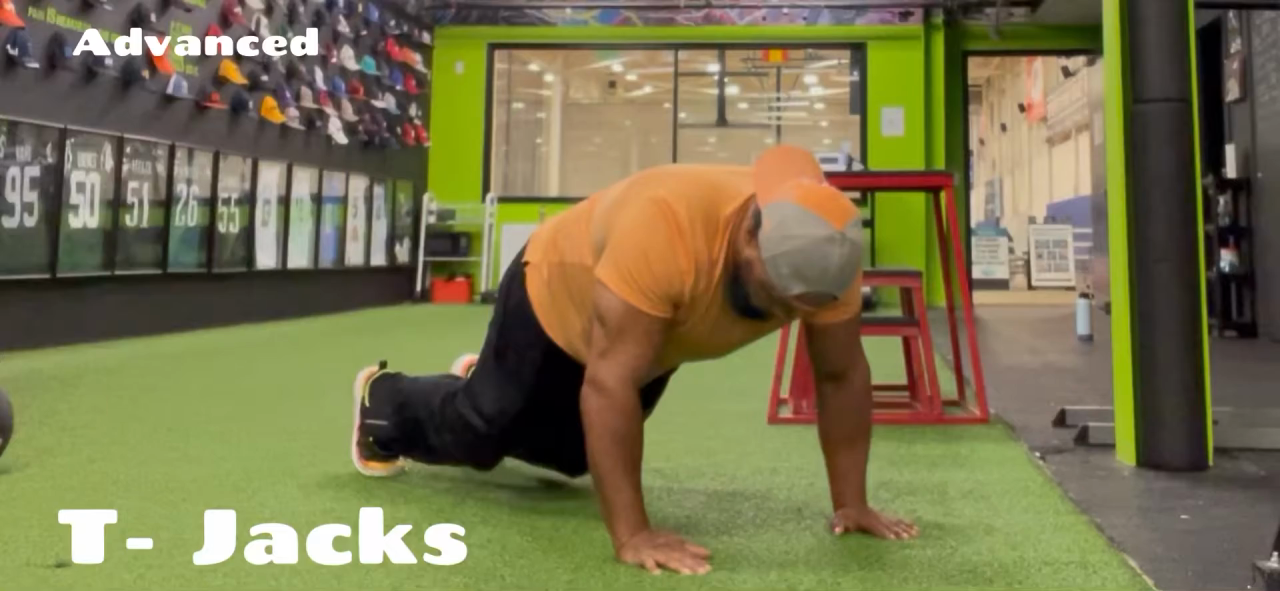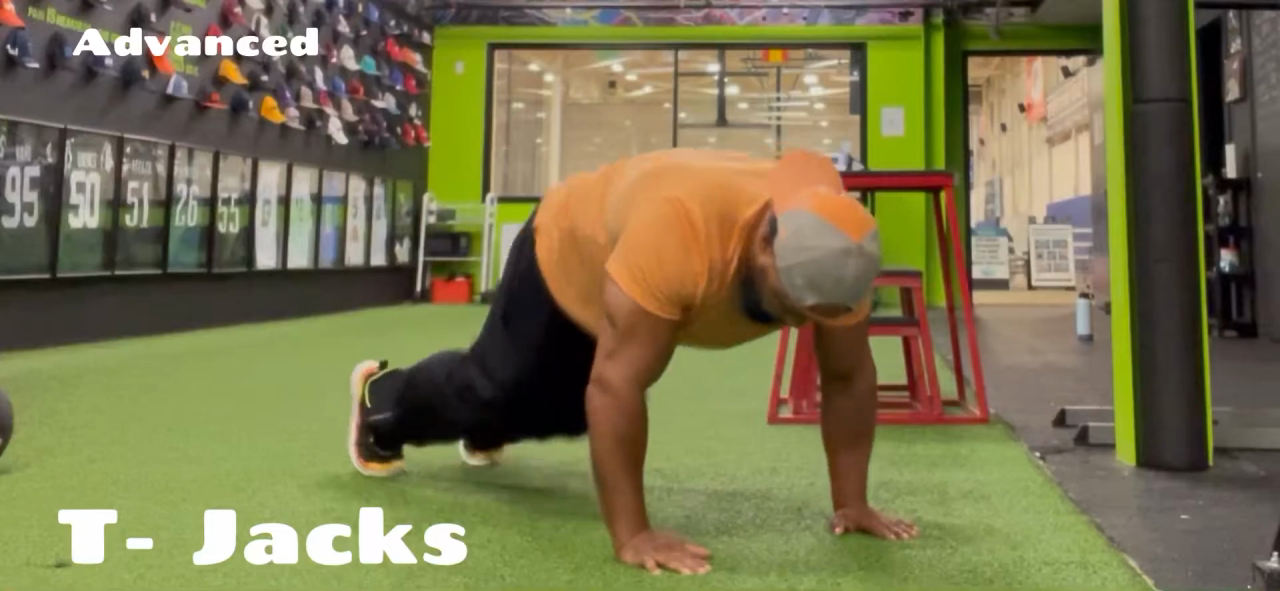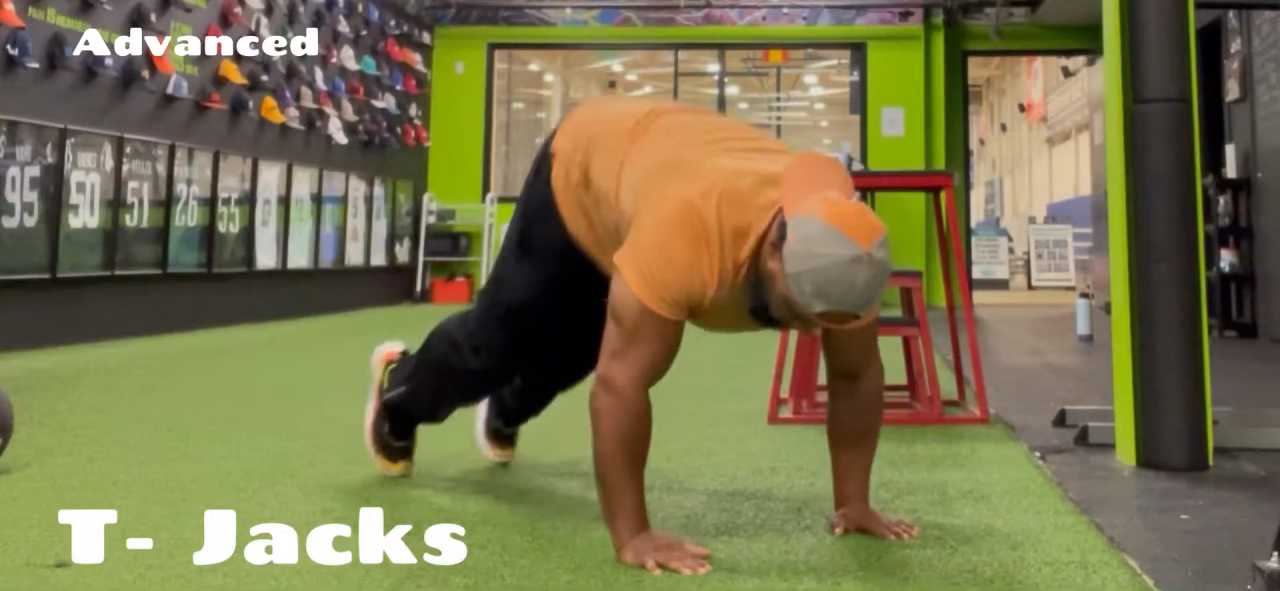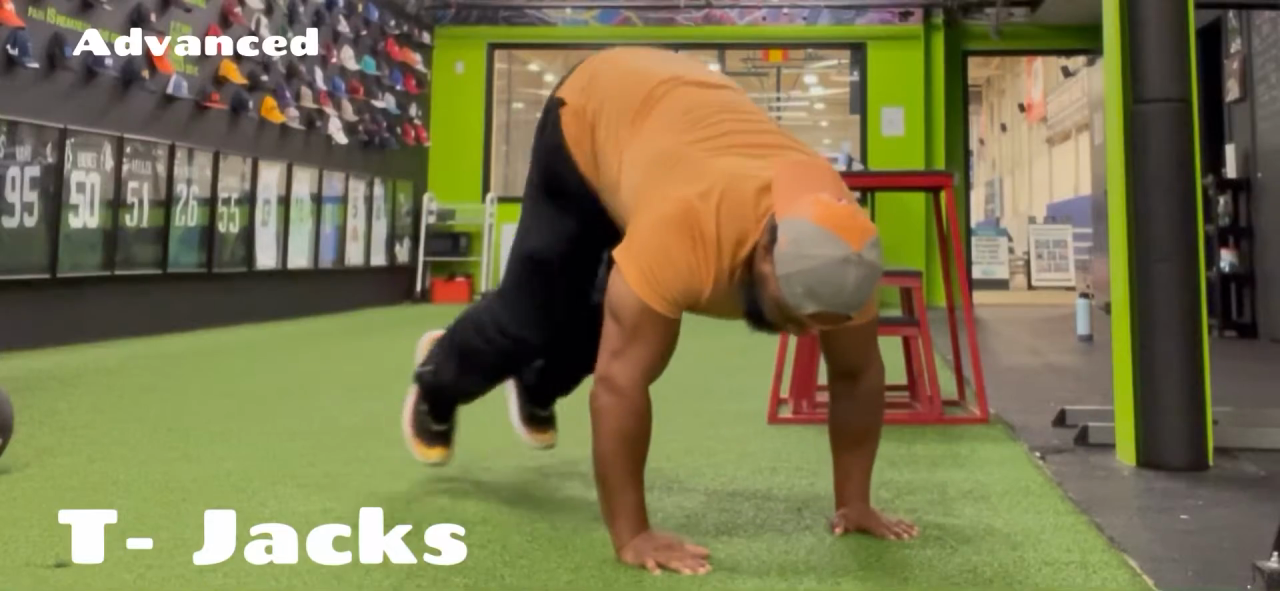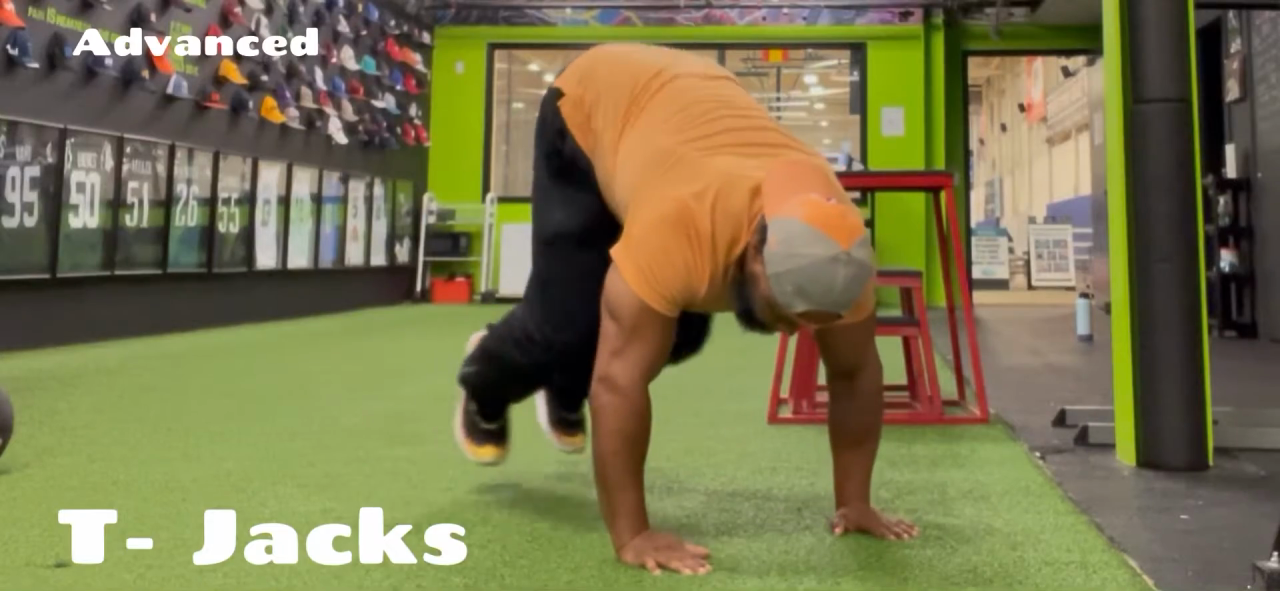
dt=0.1s
person 1, frame 1
left shoulder: (821, 250)
right shoulder: (666, 232)
left elbow: (842, 376)
right elbow: (608, 387)
left wrist: (852, 504)
right wrist: (631, 535)
left hip: (637, 326)
right hip: (563, 292)
left knee: (566, 448)
right knee: (486, 423)
left ankle: (484, 378)
right ankle: (382, 405)
person 1, frame 2
left shoulder: (828, 255)
right shoulder: (679, 234)
left elbow: (849, 376)
right elbow: (613, 385)
left wrist: (853, 505)
right wrist: (631, 536)
right hip: (573, 244)
left knee: (558, 412)
right knee: (495, 390)
left ankle: (493, 421)
right ankle: (382, 397)
person 1, frame 3
left shoulder: (836, 254)
right shoulder: (687, 231)
left elbow: (855, 375)
right elbow: (621, 384)
left wrist: (854, 503)
right wrist: (632, 538)
left knee: (578, 347)
right knee: (505, 339)
left ankle: (505, 408)
right ankle: (401, 392)
person 1, frame 4
left shoulder: (834, 246)
right shoulder: (682, 232)
left elbow: (856, 371)
right elbow: (621, 381)
left wrist: (855, 502)
right wrist: (631, 538)
left knee: (609, 321)
right knee: (534, 314)
left ankle: (536, 385)
right ankle: (440, 380)
person 1, frame 5
left shoulder: (830, 242)
right shoulder: (682, 230)
left elbow: (854, 372)
right elbow: (620, 379)
left wrist: (853, 500)
right wrist: (631, 535)
left knee: (680, 330)
right knee: (566, 326)
left ankle: (564, 390)
right ankle: (484, 389)
